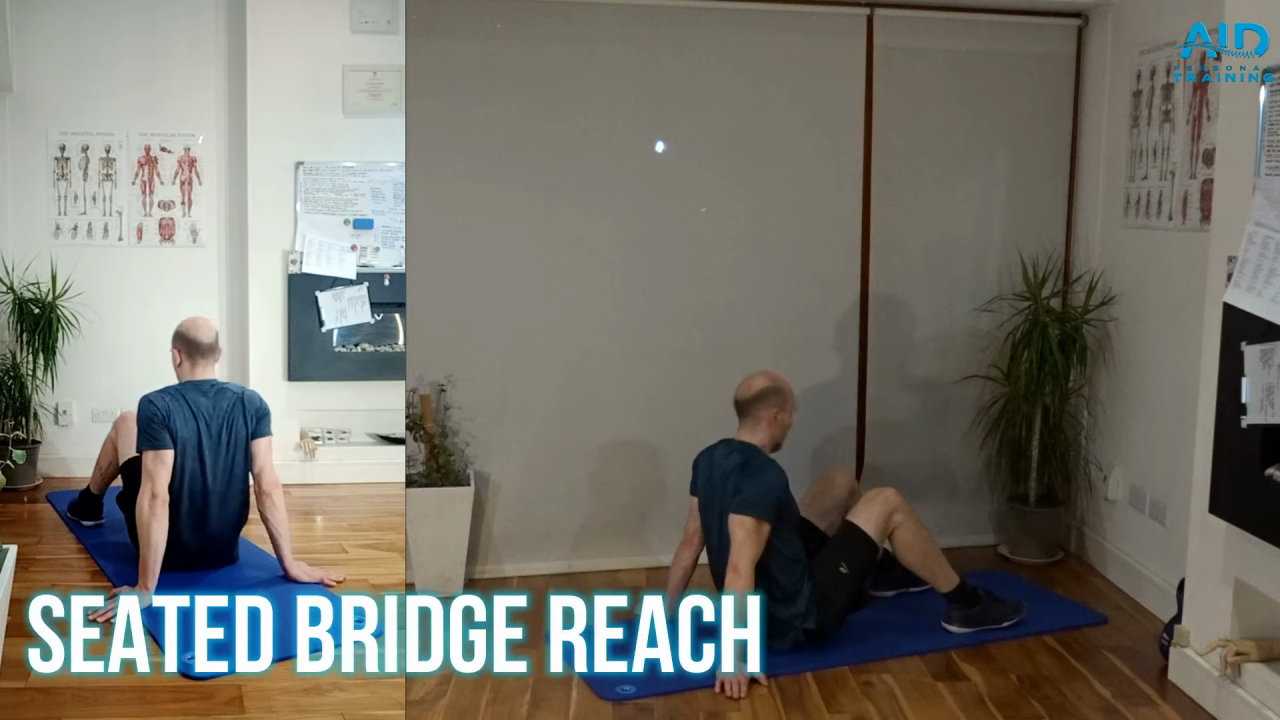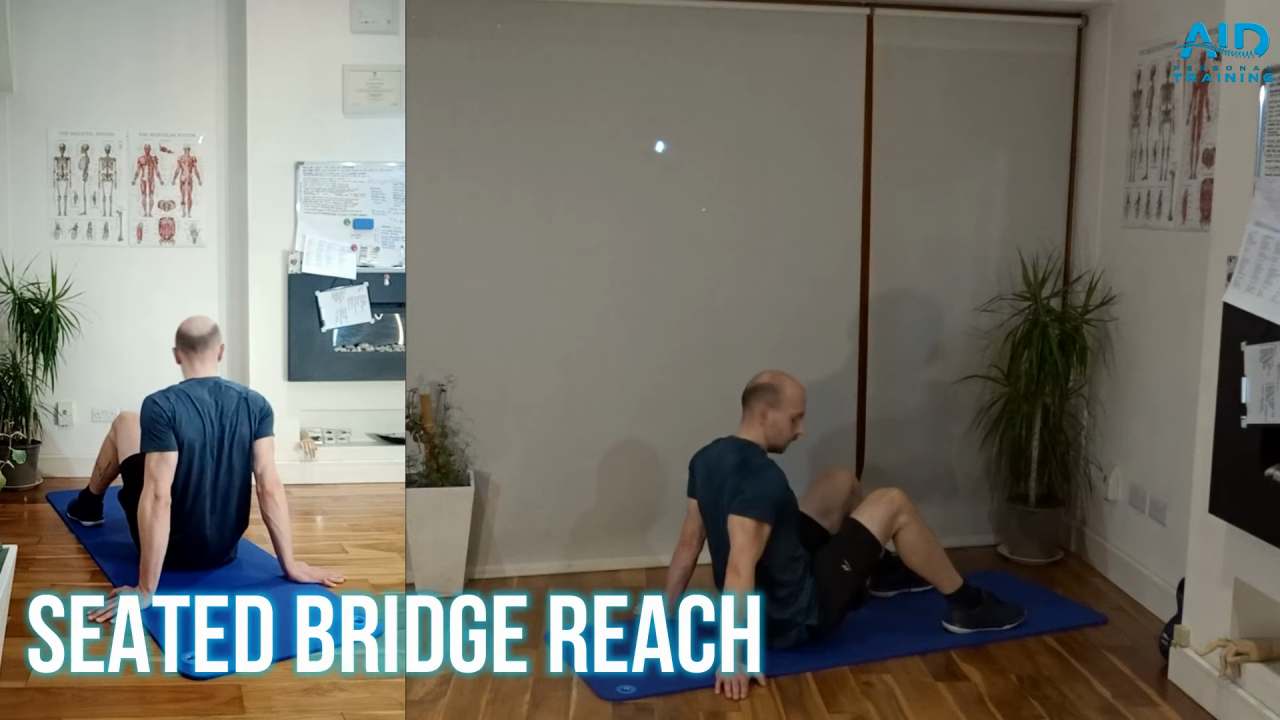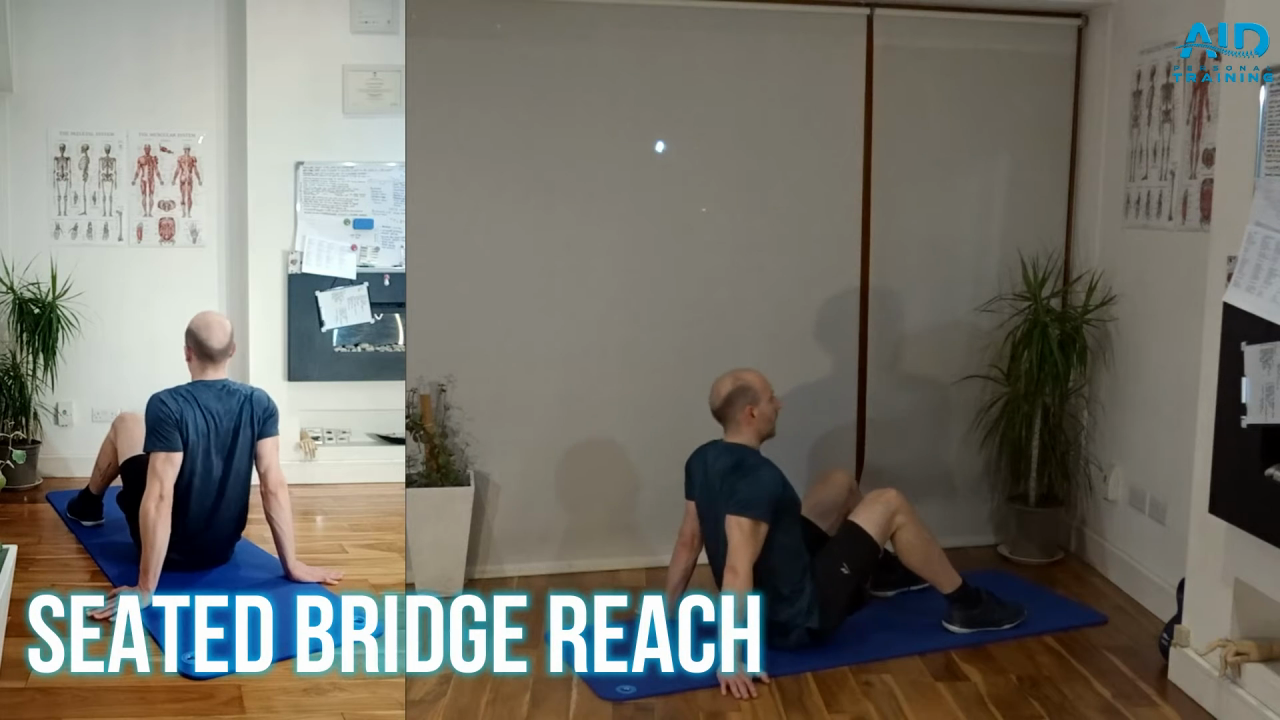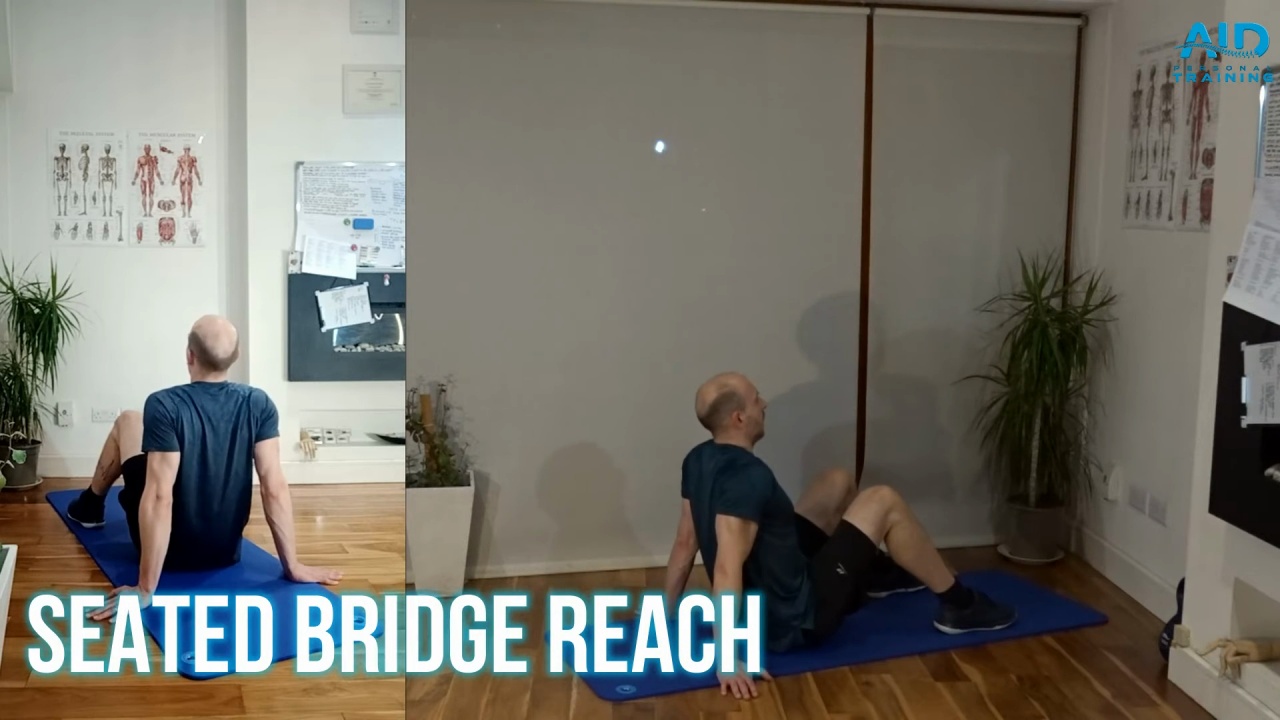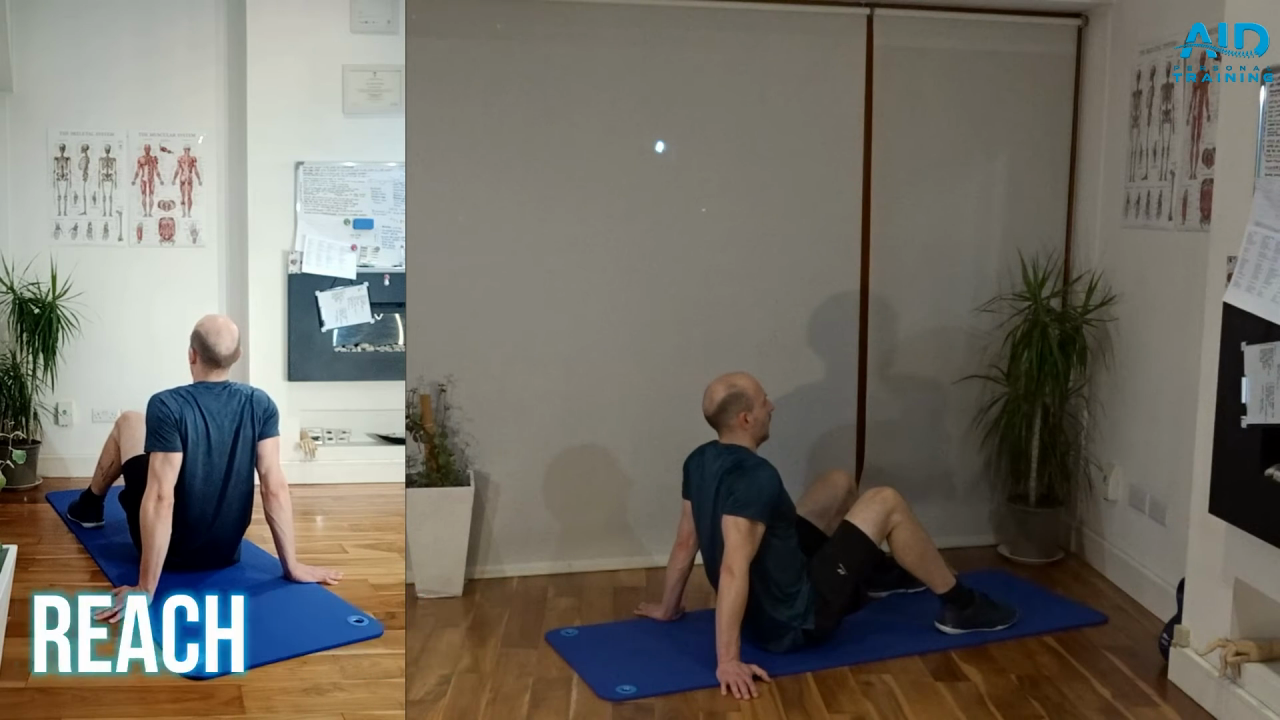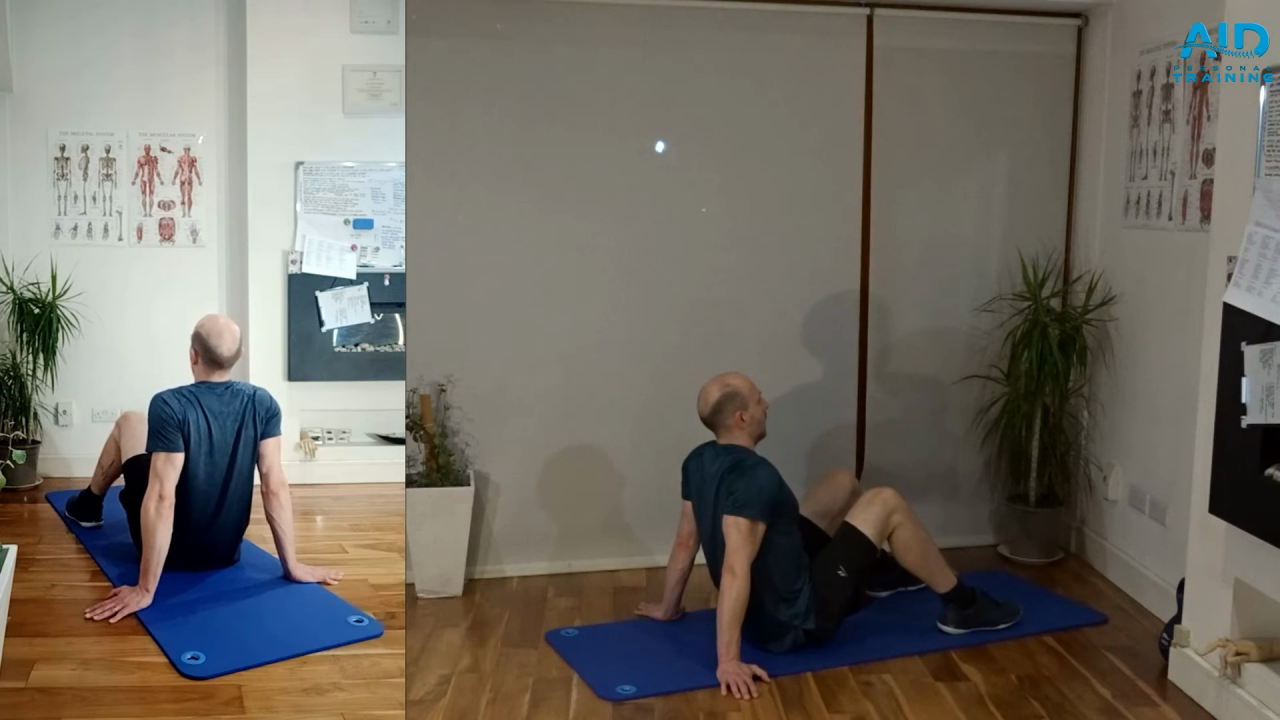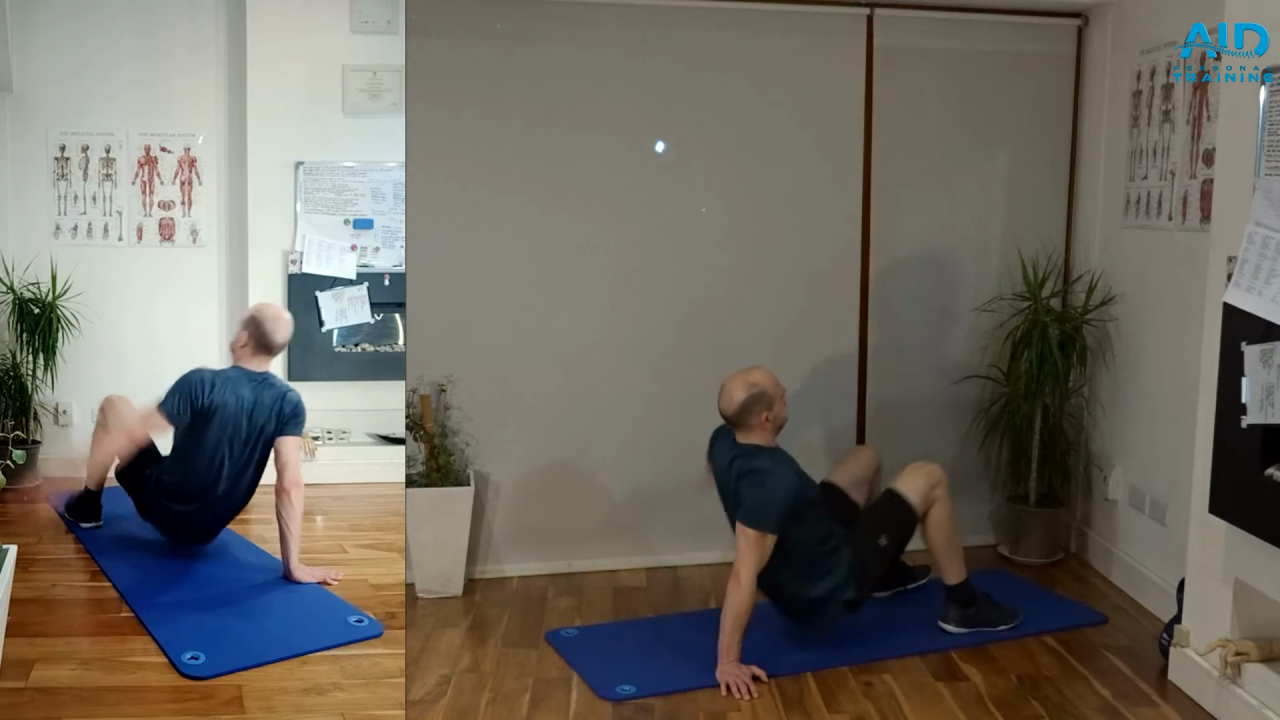
dt=0.7s
person 1, frame 1
left shoulder: (709, 459)
right shoulder: (761, 477)
left elbow: (691, 541)
right elbow: (739, 568)
left wrist: (670, 606)
left hip: (762, 603)
right hip: (795, 618)
left knee: (842, 483)
right knee: (887, 503)
left ankle: (882, 572)
right ankle: (966, 605)
person 1, frame 2
left shoulder: (708, 458)
right shoulder: (760, 477)
left elbow: (689, 541)
right elbow: (739, 569)
left wrist: (667, 608)
left hip: (761, 599)
right hip: (796, 613)
left knee: (843, 483)
right knee: (892, 504)
left ankle: (883, 572)
right ankle: (967, 605)
person 1, frame 3
left shoulder: (703, 460)
right shoulder: (757, 477)
left elbow: (688, 542)
right elbow: (737, 569)
left wrist: (666, 610)
left hip: (763, 603)
right hip: (797, 617)
left knee: (842, 484)
right knee: (889, 504)
left ankle: (881, 572)
right ankle: (966, 605)
person 1, frame 4
left shoulder: (698, 460)
right shoulder: (748, 477)
left elbow: (686, 540)
right elbow: (727, 568)
left wrist: (667, 607)
left hip: (758, 603)
right hip: (794, 618)
left knee: (839, 483)
right knee: (883, 501)
left ankle: (878, 574)
right ankle: (959, 605)
person 1, frame 5
left shoulder: (700, 462)
right shoulder: (755, 477)
left elbow: (685, 542)
right elbow: (733, 570)
left wrist: (668, 607)
right wrist: (728, 661)
left hip: (759, 607)
right hip: (794, 620)
left knee: (841, 484)
right knee: (886, 503)
left ankle: (880, 572)
right ankle: (960, 606)
person 1, frame 6
left shoulder: (699, 462)
right shoulder: (754, 477)
left elbow: (686, 541)
right elbow: (735, 569)
left wrist: (669, 606)
right wrist: (728, 660)
left hip: (762, 604)
right hip: (794, 621)
left knee: (844, 484)
right knee: (885, 503)
left ankle: (880, 573)
right ankle: (962, 605)
person 1, frame 7
left shoulder: (724, 441)
right shoulder: (773, 482)
right elbow: (743, 576)
right wrist: (729, 662)
left hip: (798, 582)
right hip: (831, 588)
left knee: (865, 459)
right knee: (929, 477)
left ankle: (885, 572)
right ankle: (963, 605)
person 2, frame 1
left shoulder: (157, 406)
right shoulder: (253, 405)
left elbow: (156, 498)
right elbow: (268, 488)
left wrist: (145, 590)
right wrist: (290, 565)
left hip: (167, 552)
right hip: (223, 553)
left knee: (125, 424)
left ankle: (88, 504)
person 2, frame 2
left shoulder: (162, 405)
right shoulder: (256, 404)
left elbow: (158, 499)
right elbow: (270, 487)
left wrist: (145, 590)
right wrist: (290, 565)
left hip: (170, 548)
right hip: (223, 551)
left knee: (125, 423)
left ankle: (89, 504)
person 2, frame 3
left shoulder: (167, 406)
right shoulder: (260, 404)
left elbow: (160, 498)
right elbow: (274, 487)
left wrist: (145, 589)
right wrist: (291, 565)
left hip: (170, 548)
right hip: (222, 551)
left knee: (125, 424)
left ankle: (88, 504)
person 2, frame 4
left shoulder: (164, 406)
right shoulder: (259, 405)
left elbow: (159, 499)
right elbow: (275, 488)
left wrist: (146, 589)
right wrist: (292, 566)
left hip: (169, 550)
right hip: (224, 553)
left knee: (128, 422)
left ankle: (90, 506)
person 2, frame 5
left shoulder: (166, 406)
right shoulder: (261, 406)
left elbow: (161, 499)
right elbow: (275, 491)
left wrist: (145, 589)
right wrist: (292, 566)
left hip: (171, 553)
right hip: (226, 554)
left knee: (128, 425)
left ankle: (89, 506)
person 2, frame 6
left shoulder: (169, 406)
right shoulder: (263, 404)
left elbow: (162, 499)
right elbow: (275, 487)
left wrist: (145, 589)
right wrist: (292, 565)
left hip: (171, 548)
right hip: (225, 553)
left knee: (130, 422)
left ankle: (89, 505)
person 2, frame 7
left shoulder: (202, 384)
right shoulder: (290, 402)
left elbow: (130, 436)
right elbow: (290, 486)
right wrist: (294, 565)
left hip: (166, 511)
right hip: (209, 527)
left knee: (114, 405)
left ankle: (89, 505)
